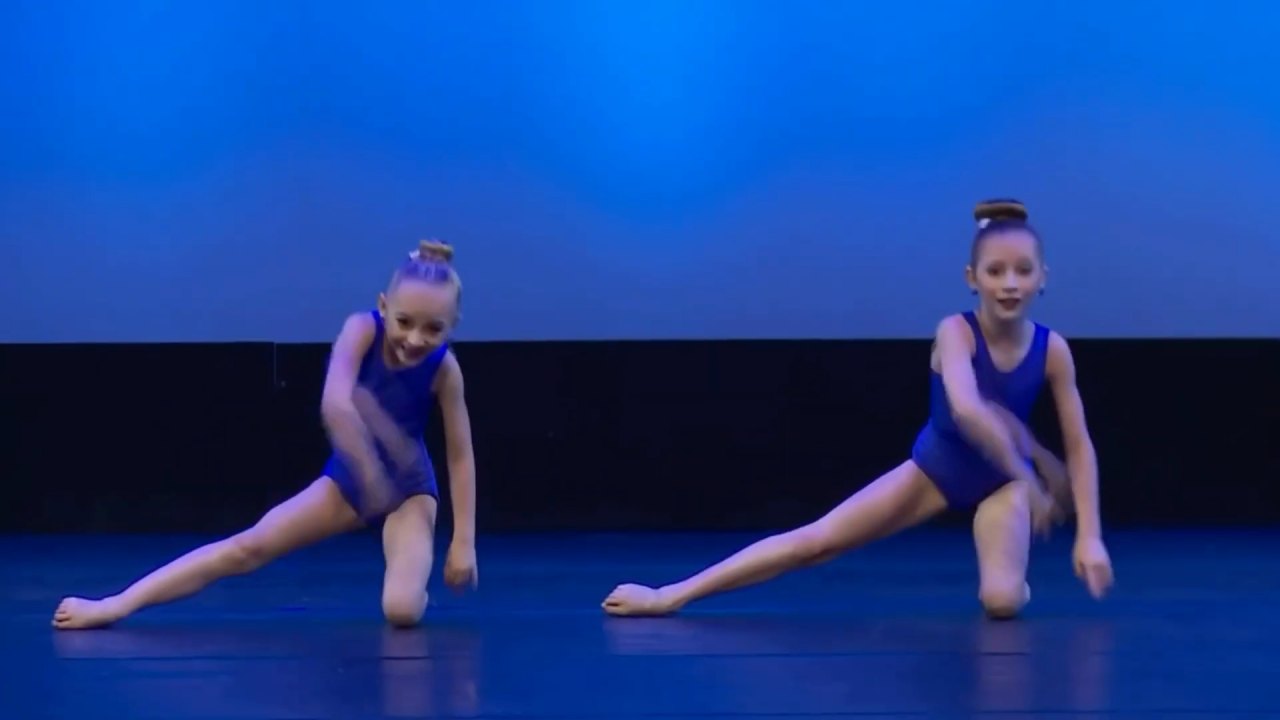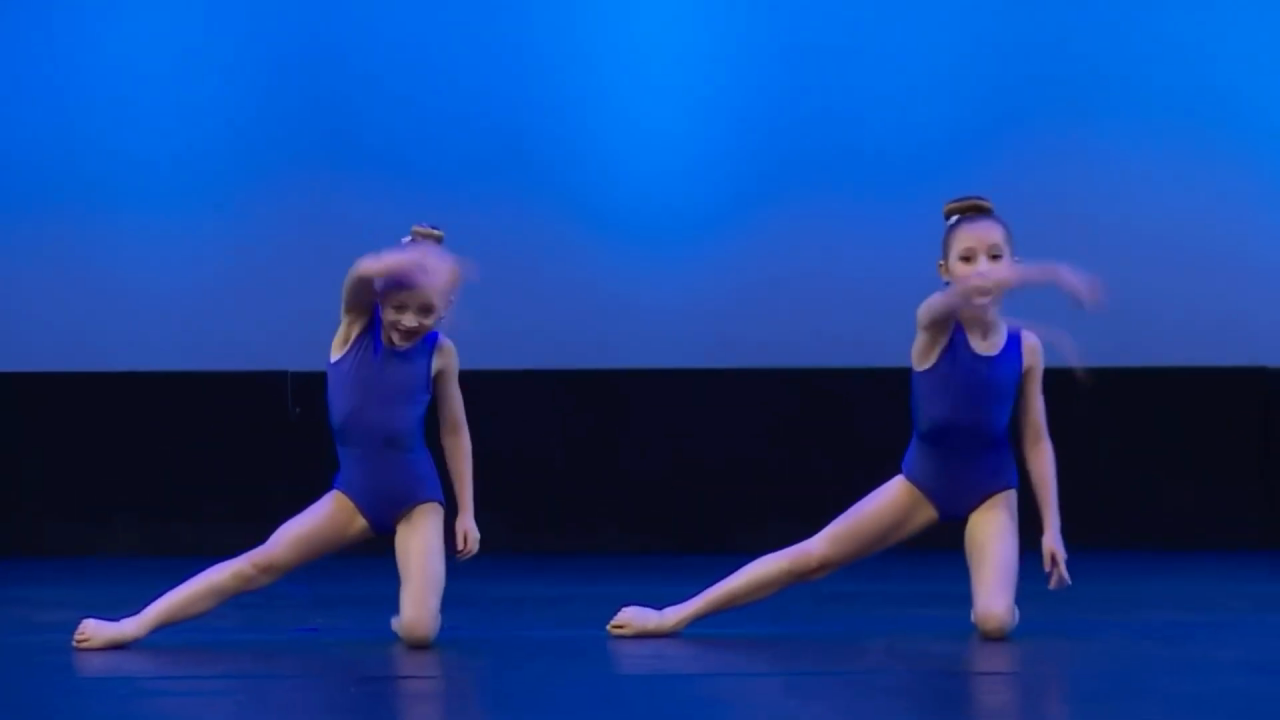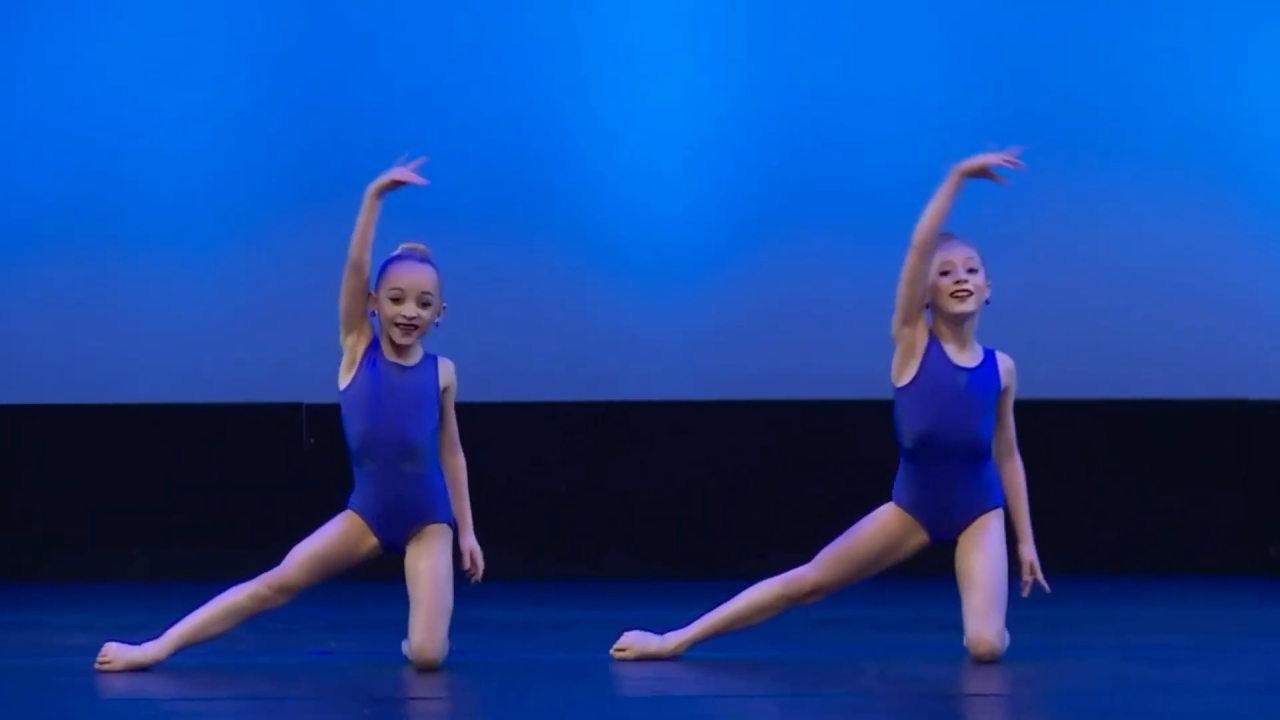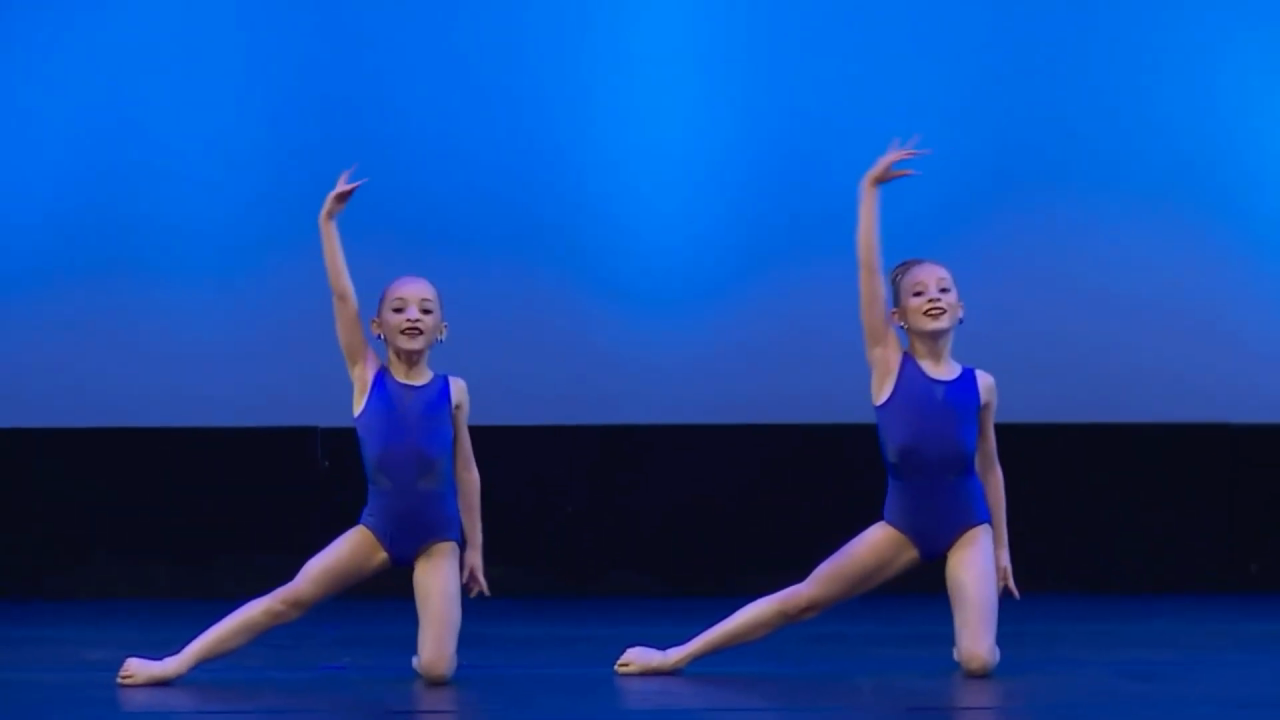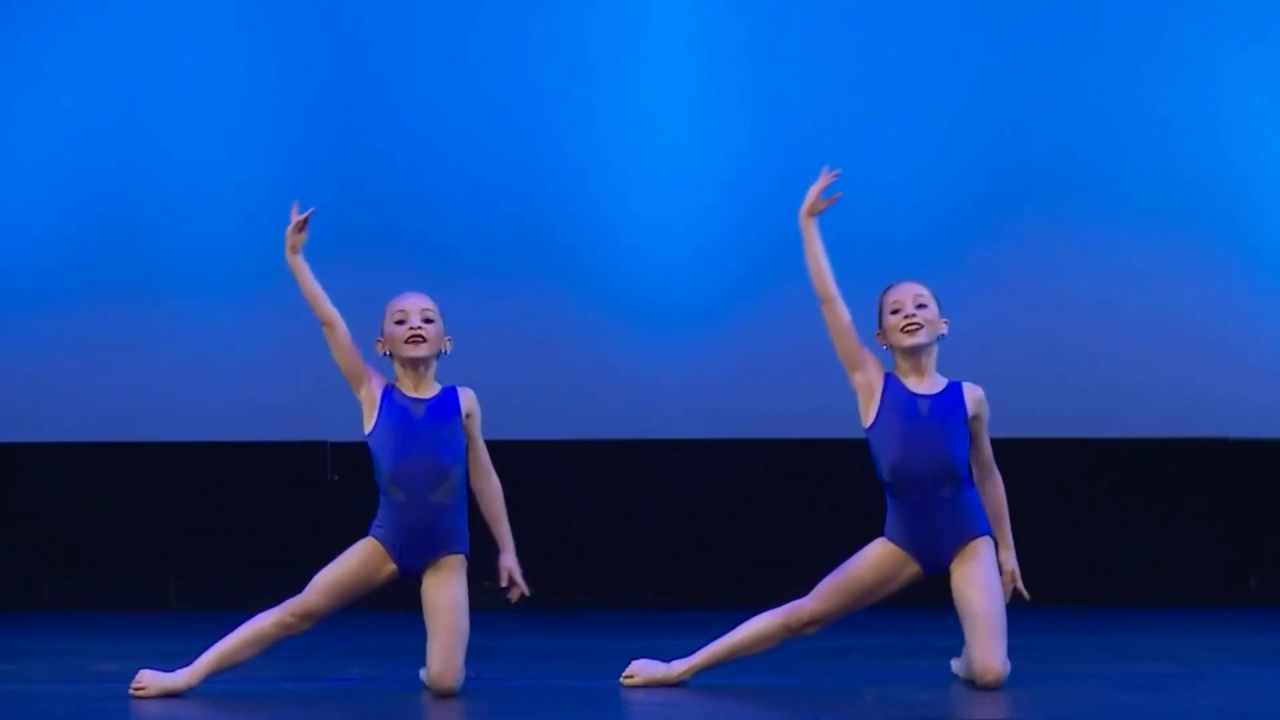
dt=0.4s
person 1, frame 1
left shoulder: (1052, 350)
right shoulder: (956, 332)
left elbow: (1078, 445)
right elbow: (966, 409)
left wrist: (1089, 535)
right wrist: (1026, 471)
left hip: (1002, 478)
right hip: (935, 467)
left knee: (1003, 599)
right knee: (815, 541)
left ankle: (1013, 577)
right ankle: (671, 595)
person 1, frame 2
left shoulder: (1026, 345)
right shoulder: (935, 319)
left elbow: (1037, 442)
right elbow: (967, 290)
left wrist: (1051, 527)
right wrist: (1051, 273)
left hip: (992, 491)
right hip: (923, 480)
left knee: (995, 621)
right knee: (811, 556)
left ankle: (993, 600)
right ankle: (673, 615)
person 1, frame 3
left shoulder: (1001, 367)
right shoulder: (911, 341)
left elbow: (1007, 455)
right elbow: (921, 244)
left wrist: (1026, 539)
right wrist: (958, 175)
left hip: (980, 513)
right hip: (912, 508)
left knee: (987, 645)
right knee: (806, 581)
left ankle: (987, 624)
right ankle: (676, 639)
person 1, frame 4
left shoulder: (981, 384)
right shoulder: (888, 363)
left elbow: (989, 466)
right elbow: (868, 268)
left wrist: (1002, 548)
right wrist: (871, 187)
left hip: (968, 527)
right hip: (902, 525)
left knee: (979, 661)
right knee: (801, 598)
left ankle: (966, 642)
right ankle: (676, 655)
person 1, frame 5
left shoulder: (969, 396)
right shoulder: (872, 383)
left elbow: (987, 473)
right elbow: (827, 298)
left wrist: (1006, 549)
right wrist: (808, 221)
left hip: (968, 540)
right hip: (903, 541)
left knee: (991, 672)
right knee: (803, 613)
left ankle: (965, 661)
person 2, frame 1
left shoulder: (444, 368)
right shoulder: (362, 329)
left elbow: (460, 455)
right elbow: (336, 401)
left wrist: (463, 542)
right wrist: (369, 466)
left hip: (409, 492)
right hip: (346, 479)
left knee: (403, 609)
right knee: (248, 547)
left ankle: (413, 587)
right ankle: (116, 605)
person 2, frame 2
left shoulder: (439, 352)
right shoulder: (356, 321)
left elbow: (456, 434)
right elbow: (361, 272)
left wrist: (467, 512)
right wrist: (417, 259)
left hip: (418, 499)
right hip: (355, 492)
left knee: (418, 631)
right knee: (261, 562)
left ankle: (413, 611)
right ankle: (134, 624)
person 2, frame 3
left shoulder: (441, 371)
right shoulder: (357, 349)
left elbow: (451, 452)
right elbow: (355, 267)
left wrist: (466, 529)
right wrist: (376, 194)
left hip: (429, 521)
right hip: (366, 513)
left knee: (427, 654)
right knee: (277, 583)
left ankle: (420, 631)
right ankle: (156, 647)
person 2, frame 4
left shoulder: (454, 391)
right shoulder: (366, 376)
left elbow: (466, 470)
right elbow: (342, 297)
left wrist: (474, 547)
right wrist: (329, 221)
left hip: (438, 539)
right hip: (378, 528)
left knee: (437, 670)
right knee: (290, 597)
left ankle: (426, 649)
right ankle: (176, 662)
person 2, frame 5
left shoulder: (463, 401)
right shoulder: (373, 392)
left elbow: (484, 477)
right elbow: (331, 323)
left wrist: (507, 549)
right wrist: (295, 256)
left hip: (446, 551)
right hip: (387, 541)
left knee: (445, 681)
right knee: (299, 609)
left ankle: (432, 662)
right ankle: (187, 675)
